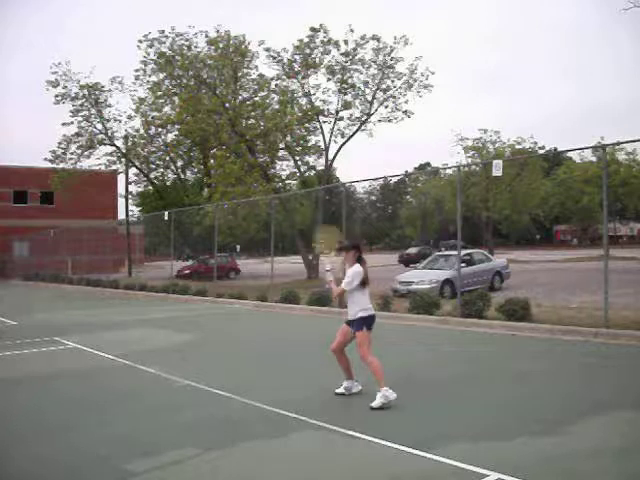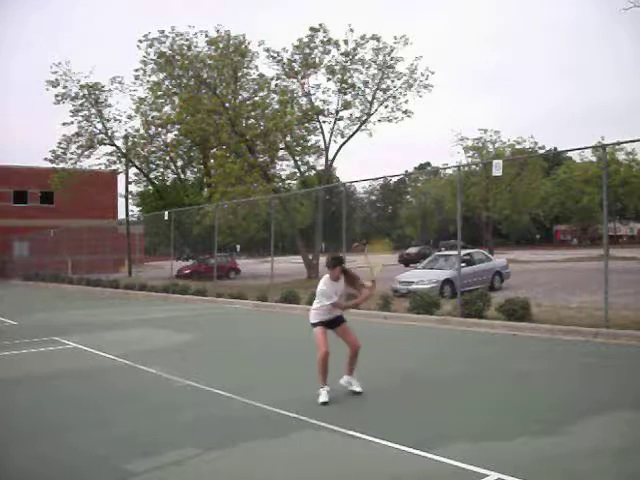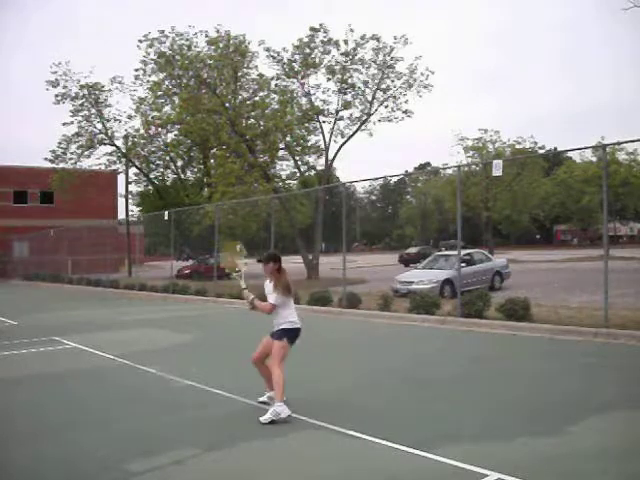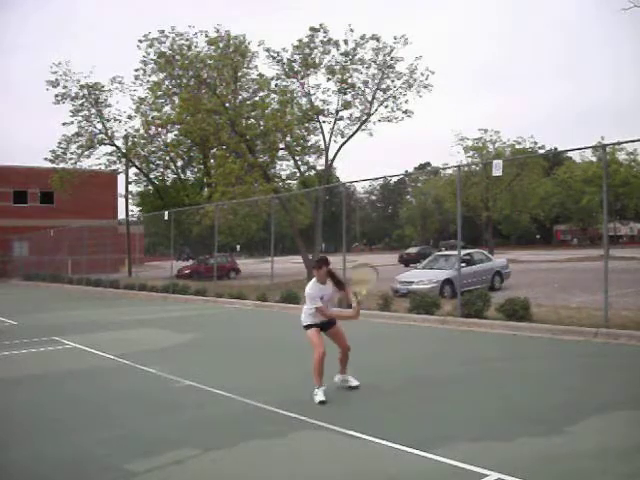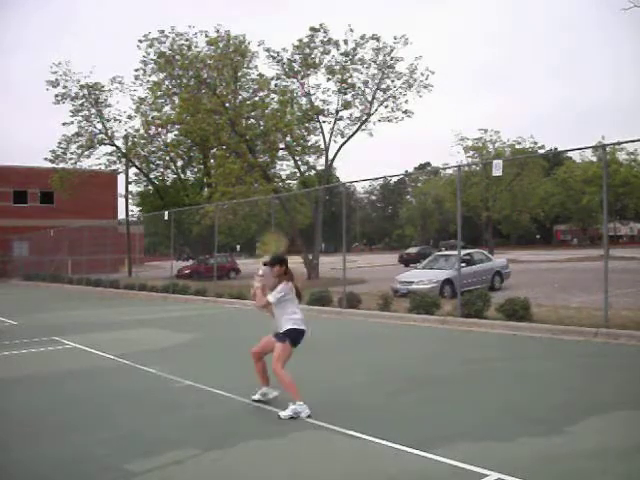
dt=1s
person 1, frame 1
left shoulder: (355, 271)
right shoulder: (351, 270)
left elbow: (337, 294)
right elbow: (346, 293)
left wrist: (331, 283)
right wrist: (334, 285)
left hip: (363, 316)
right hip: (354, 317)
left knee: (365, 355)
right knee: (336, 348)
left ankle: (385, 392)
right ankle: (351, 383)
person 1, frame 2
left shoulder: (344, 277)
right shoulder: (324, 287)
left elbow: (357, 286)
right elbow: (342, 306)
right wrist: (363, 297)
left hip: (335, 316)
right hip: (319, 317)
left knee: (356, 346)
right knee: (324, 351)
left ankle: (348, 378)
right ankle: (323, 388)
person 1, frame 3
left shoulder: (280, 285)
right shoulder: (268, 283)
left elbow: (269, 309)
right elbow: (267, 307)
left wrist: (251, 299)
right wrist: (254, 302)
left hip: (289, 328)
right hip: (279, 328)
left knee: (275, 364)
right knee: (257, 358)
left ankle: (279, 407)
right ankle: (273, 393)
person 1, frame 4
left shoulder: (332, 280)
right shoulder: (311, 290)
left elbow: (343, 291)
right elbow: (324, 313)
left wrist: (354, 306)
right wrist: (350, 315)
left hip: (328, 318)
right hip: (311, 321)
left knee: (346, 347)
right knee: (320, 351)
left ankle: (342, 376)
right ankle: (318, 389)
person 1, frame 5
left shoulder: (285, 286)
right shoulder: (277, 285)
left elbow: (262, 304)
right elbow: (272, 310)
left wrist: (258, 289)
right wrist: (258, 291)
left hip: (293, 330)
right hip: (284, 329)
left knee: (277, 367)
right knee: (255, 353)
left ankle: (299, 406)
right ankle: (266, 389)
